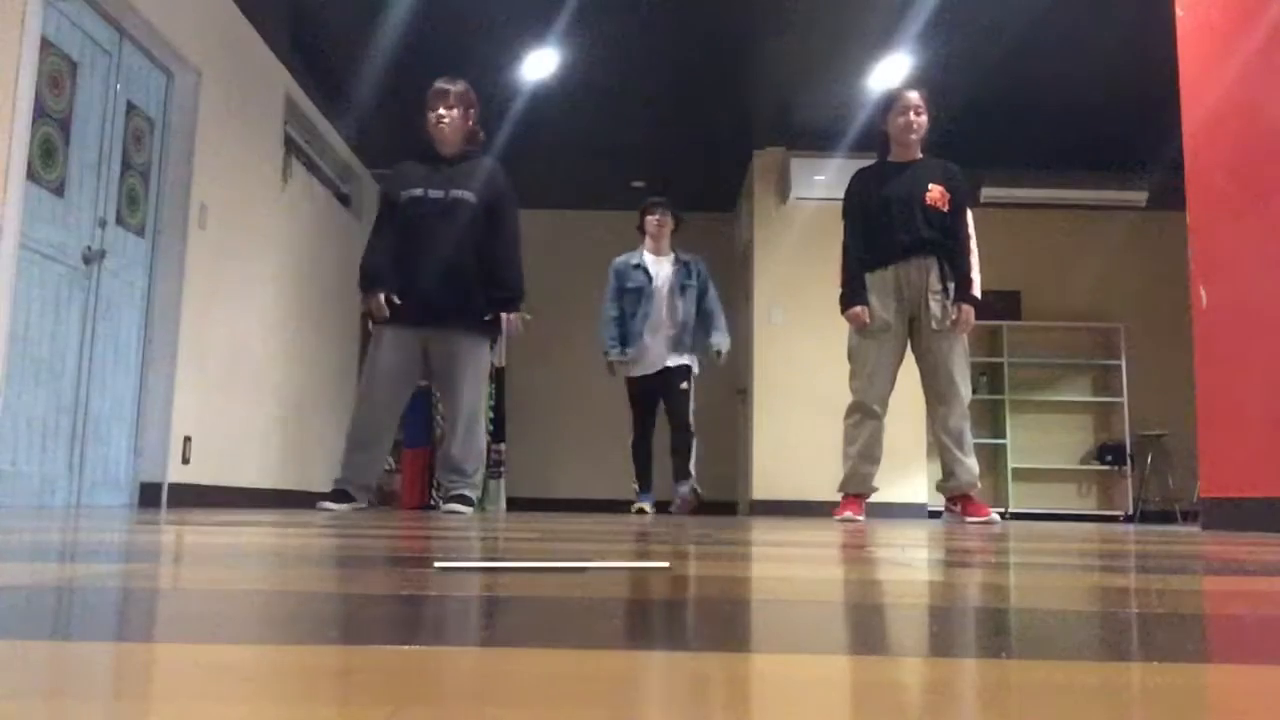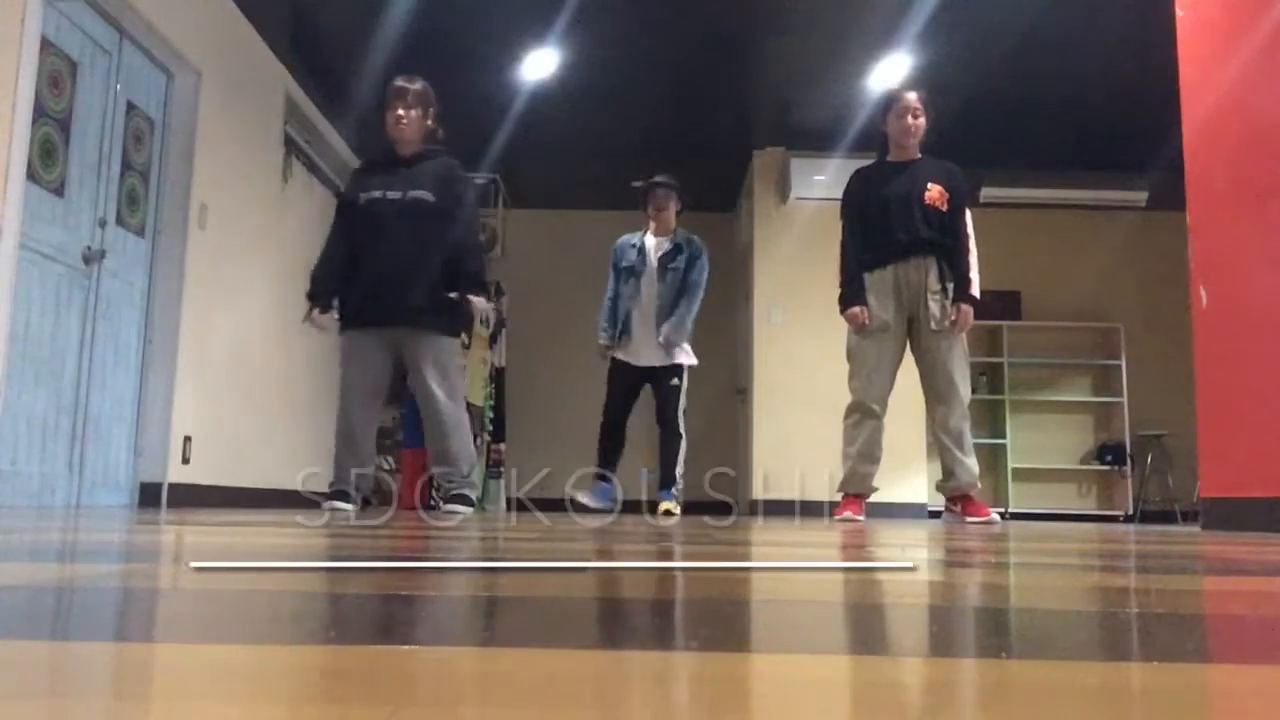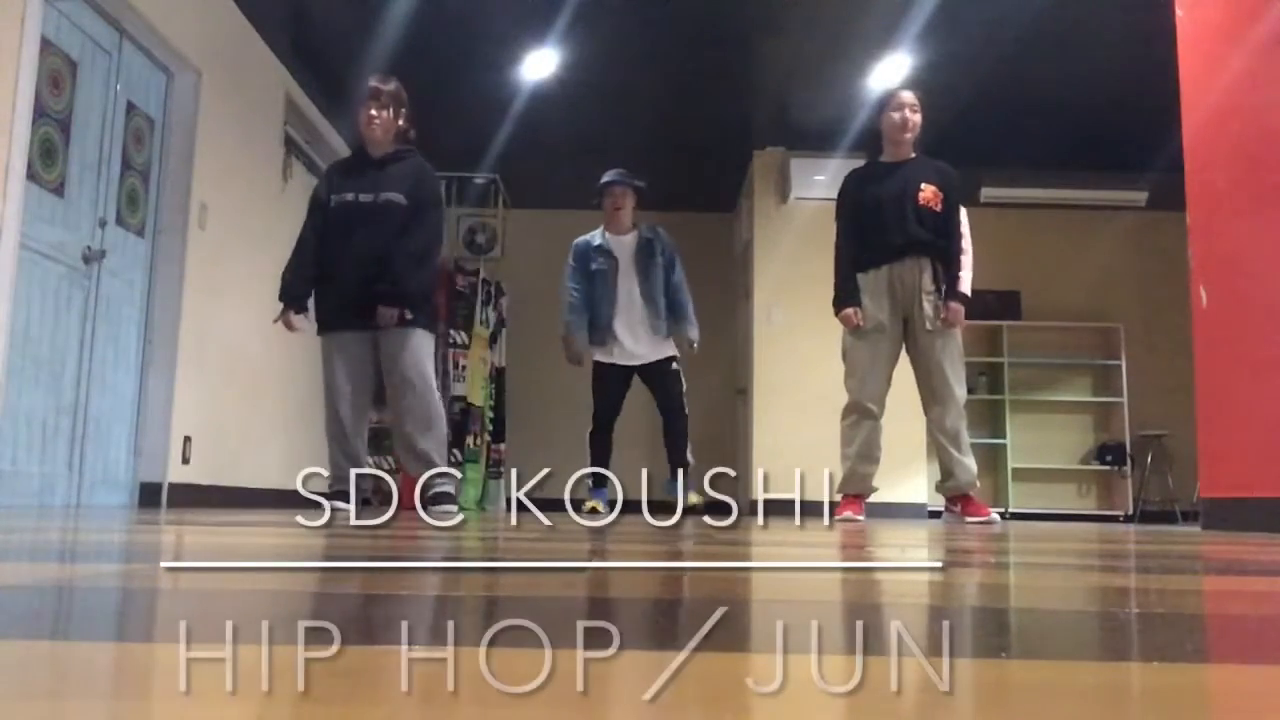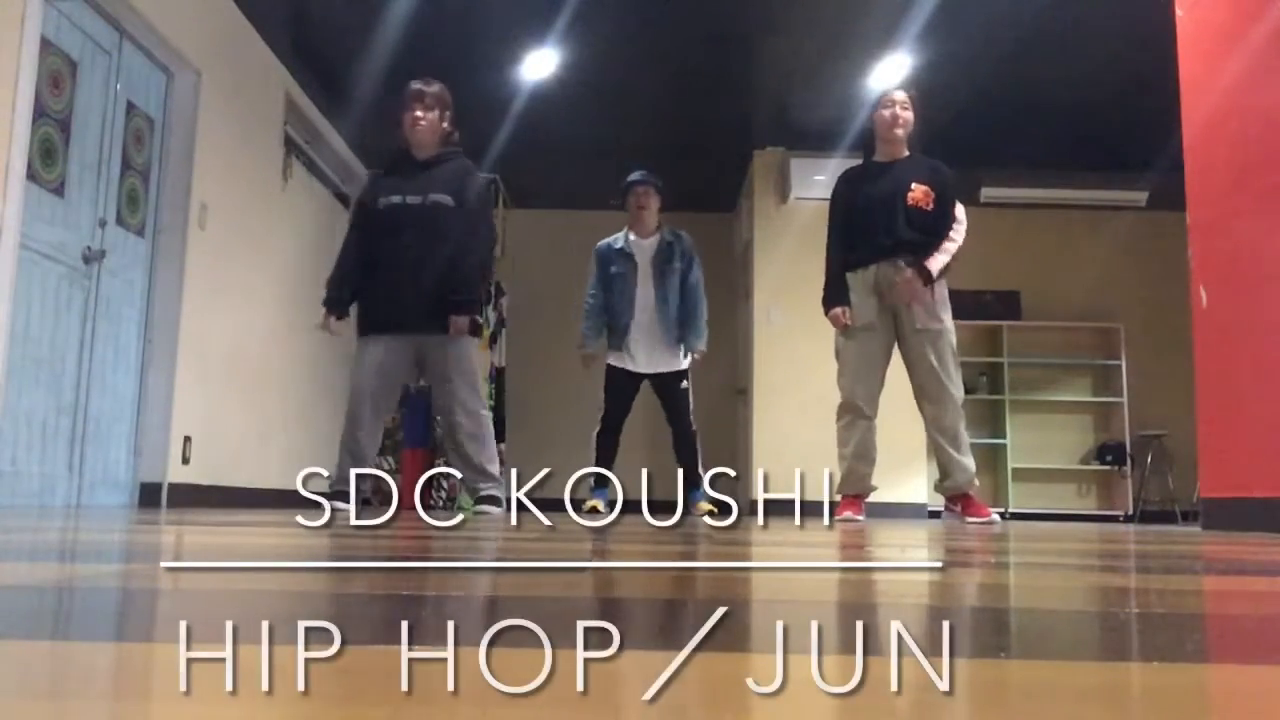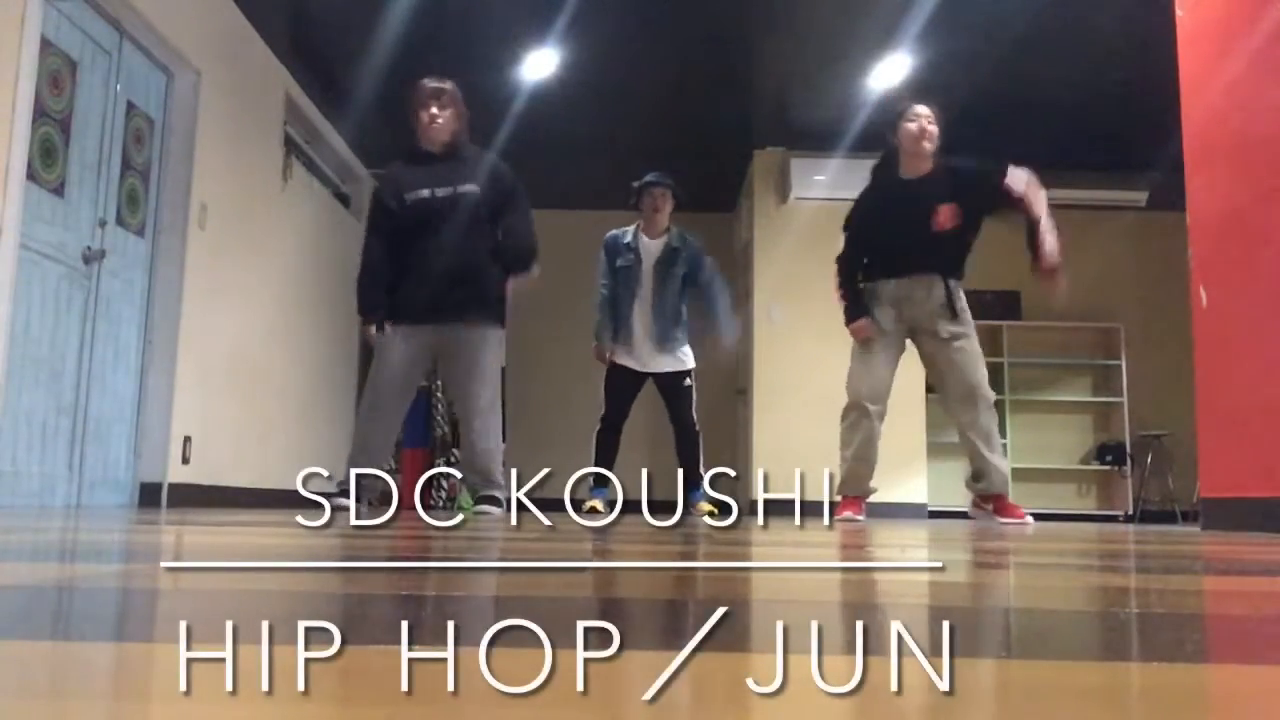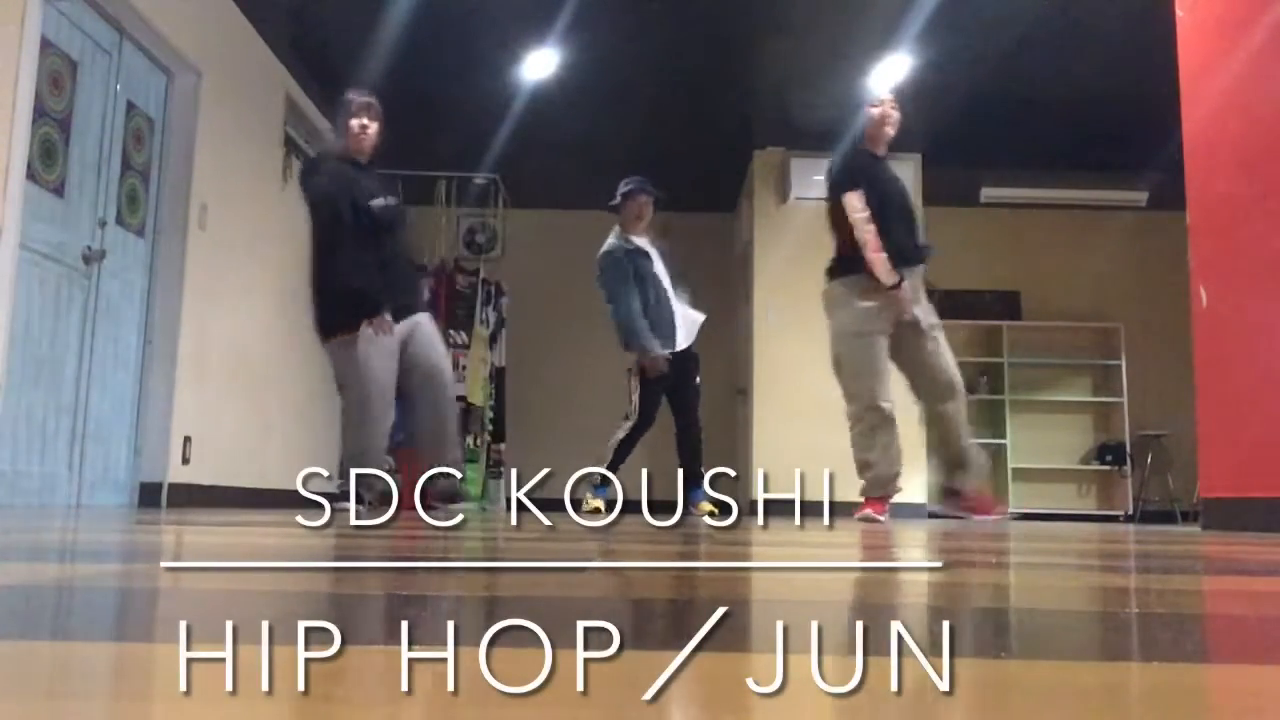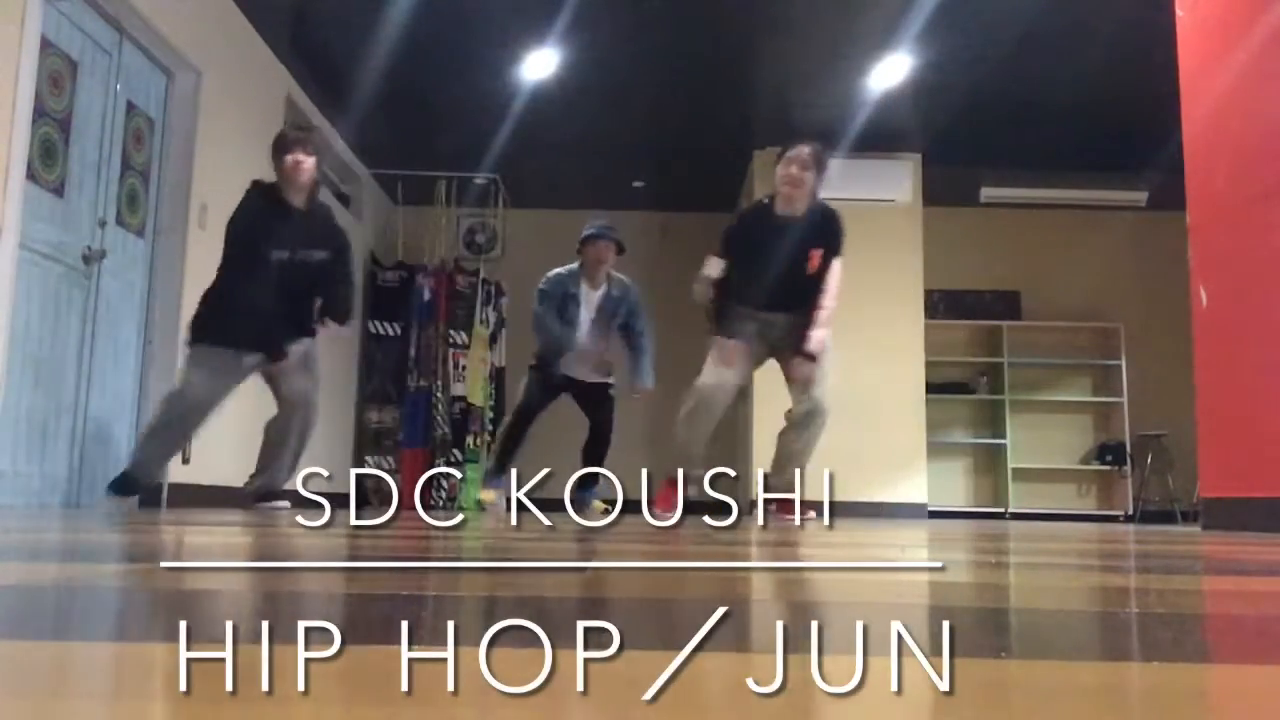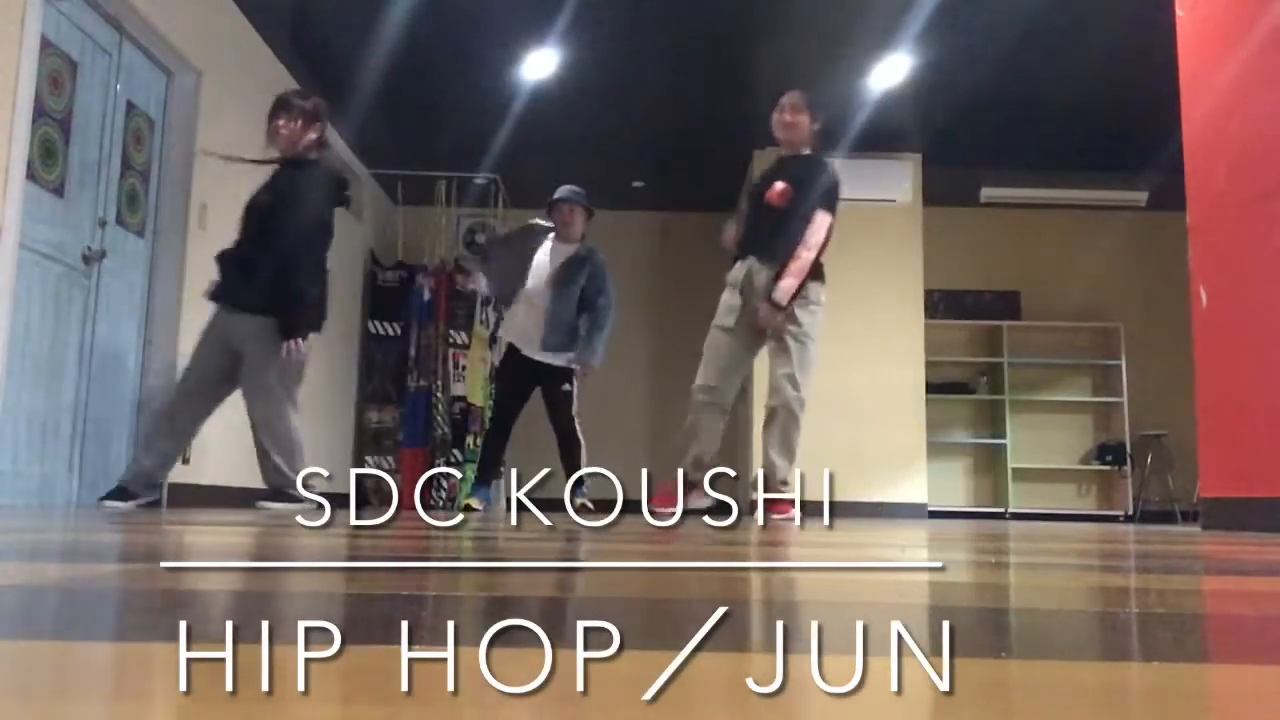
dt=0.5s
person 1, frame 1
left shoulder: (488, 176)
right shoulder: (405, 174)
left elbow: (503, 243)
right elbow: (383, 236)
left wrist: (508, 300)
right wrist: (375, 283)
left hip: (465, 314)
right hip: (402, 310)
left knee: (465, 407)
right knee: (375, 399)
left ankle: (460, 490)
right ankle: (351, 487)
person 1, frame 2
left shoulder: (448, 174)
right shoulder: (365, 177)
left elbow: (464, 236)
right elbow: (340, 241)
left wrist: (471, 287)
right wrist: (322, 294)
left hip: (429, 313)
right hip: (365, 312)
left knee: (444, 405)
right knee: (355, 405)
left ankle: (459, 490)
right ankle: (347, 488)
person 1, frame 3
left shoulder: (418, 174)
right shoulder: (336, 176)
left elbow: (423, 242)
right elbow: (311, 241)
left wrist: (398, 296)
right wrist: (294, 295)
left hip: (401, 310)
right hip: (343, 311)
left knee: (416, 399)
right knee: (343, 405)
left ankle: (438, 487)
right ankle: (345, 489)
person 1, frame 4
left shoulder: (464, 176)
right shoulder: (383, 181)
left elbow: (478, 245)
right elbow: (357, 246)
left wrist: (466, 304)
right wrist: (337, 301)
left hip: (445, 317)
right hip: (385, 317)
left knee: (466, 409)
right knee: (363, 404)
left ankle: (488, 491)
right ankle: (346, 488)
person 1, frame 5
left shoulder: (485, 166)
right shoulder: (397, 177)
left elbow: (514, 215)
right elbow: (378, 247)
left wrist: (519, 261)
right wrist: (372, 307)
left hip: (475, 311)
right hip: (408, 312)
left knee: (481, 403)
right knee: (382, 400)
left ankle: (489, 489)
right ankle: (358, 486)
person 1, frame 6
left shoulder: (370, 177)
right shoulder: (330, 178)
right elbow: (340, 249)
right wrist: (370, 305)
left hip: (405, 307)
right hip: (358, 314)
left knee: (438, 385)
right knee: (371, 405)
left ankle: (444, 479)
right ankle: (361, 490)
person 1, frame 7
left shoulder: (325, 222)
right shoulder: (255, 211)
left elbow: (340, 272)
right elbow: (246, 283)
left wrist: (337, 307)
right wrist: (269, 349)
left hip: (291, 334)
right hip: (231, 330)
left knee: (302, 399)
right knee: (192, 398)
left ankle: (268, 483)
right ankle: (139, 474)
person 1, frame 8
left shoulder: (311, 185)
right shoulder: (287, 175)
left elbow: (301, 253)
left wrist: (299, 322)
left hip: (273, 315)
right hip: (239, 307)
left knee: (268, 397)
right knee: (191, 391)
left ankle: (289, 487)
right ankle: (141, 482)
person 2, frame 1
left shoulder: (947, 176)
right shoulder: (865, 180)
left elbow: (962, 240)
right elbow: (853, 244)
left wrist: (966, 295)
right wrist: (852, 297)
left hip: (937, 285)
right hip: (881, 286)
left knee: (951, 396)
right knee: (868, 395)
left ankle: (961, 493)
right ankle: (855, 493)
person 2, frame 2
left shoulder: (947, 176)
right shoulder: (864, 181)
left elbow: (962, 240)
right elbow: (851, 244)
left wrist: (966, 294)
right wrist: (851, 297)
left hip: (936, 286)
right hip: (879, 286)
left knee: (951, 395)
right knee: (867, 395)
left ankle: (960, 492)
right ankle: (854, 493)
person 2, frame 3
left shoulder: (941, 175)
right shoulder: (859, 181)
left elbow: (958, 238)
right elbow: (845, 245)
left wrist: (958, 292)
right wrist: (845, 298)
left hip: (931, 285)
right hip: (873, 286)
left knee: (946, 394)
right knee: (864, 395)
left ankle: (959, 492)
right ankle: (854, 493)
person 2, frame 4
left shoulder: (934, 173)
right shoulder: (851, 181)
left elbow: (956, 230)
right elbow: (836, 244)
left wrist: (926, 271)
right wrist: (834, 297)
left hip: (922, 286)
right hip: (863, 286)
left knee: (942, 393)
right knee: (857, 395)
left ankle: (959, 492)
right ankle: (853, 493)
person 2, frame 5
left shoulder: (960, 176)
right shoulder: (876, 197)
left elbow: (1024, 188)
right elbow: (847, 259)
left wrist: (1044, 251)
right wrist: (854, 311)
left hip: (940, 296)
right hip: (886, 299)
left knee: (973, 395)
right knee: (864, 396)
left ankle: (990, 493)
right ankle: (852, 494)
person 2, frame 6
left shoulder: (885, 172)
right shoulder: (851, 164)
right elbow: (860, 222)
right wrist: (889, 282)
left hip: (908, 287)
right hip: (860, 290)
left knee: (946, 386)
right knee: (872, 400)
left ankle: (960, 487)
right ankle: (878, 492)
person 2, frame 7
left shoulder: (826, 222)
right shoulder: (751, 220)
left elbow: (829, 291)
right elbow: (713, 280)
left wrist: (810, 350)
right wrist: (724, 334)
left hip: (803, 324)
right hip: (748, 321)
left knee: (814, 404)
right knee: (708, 391)
left ankle: (781, 493)
right ankle: (674, 486)
person 2, frame 8
left shoulder: (821, 175)
right shoulder: (775, 167)
left elbow: (812, 242)
left wrist: (780, 297)
right wrist: (737, 227)
left hip: (795, 291)
right hip: (744, 280)
left knee: (785, 393)
right knee: (710, 386)
left ankle: (777, 491)
right ankle: (690, 482)
person 3, frame 1
left shoulder: (692, 266)
right shoulder: (623, 266)
left elbow: (709, 306)
right elbow: (612, 313)
left wrist: (719, 339)
right wrist: (613, 351)
left hip: (678, 358)
right hip: (639, 362)
left knee: (682, 421)
right knee: (641, 430)
left ankle: (684, 486)
right ankle: (645, 494)
person 3, frame 2
left shoulder: (692, 248)
right shoulder: (625, 246)
left elbow: (693, 295)
right elbow: (613, 294)
left wrist: (674, 331)
right wrist: (606, 336)
left hip: (670, 353)
right hip: (627, 350)
left knee: (670, 421)
right knee: (612, 416)
left ankle: (669, 492)
right ankle: (604, 485)
person 3, frame 3
left shoulder: (658, 241)
right shoulder: (584, 248)
left elbow: (676, 286)
right elbow: (576, 295)
left wrist: (687, 328)
right wrist: (574, 337)
left hip: (657, 346)
right hip: (609, 350)
left knee: (675, 409)
right knee: (603, 420)
left ankle: (681, 480)
right ankle: (598, 492)
person 3, frame 4
left shoulder: (680, 245)
right shoulder: (608, 250)
left elbow: (694, 295)
right elbow: (596, 299)
left wrist: (697, 340)
right wrist: (588, 341)
left hip: (671, 355)
right hip: (623, 355)
left knee: (683, 424)
right knee: (611, 423)
left ankle: (696, 494)
right ankle: (599, 492)
person 3, frame 5
left shoulder: (687, 247)
right shoulder: (616, 243)
left elbow: (711, 286)
right elbow: (605, 293)
left wrist: (725, 327)
right wrist: (602, 336)
left hip: (673, 354)
right hip: (625, 353)
left knee: (686, 423)
right knee: (611, 420)
left ankle: (696, 493)
right ankle: (599, 491)
person 3, frame 6
left shoulder: (647, 242)
right shoulder: (614, 253)
right elbow: (625, 306)
right wrist: (646, 349)
left hip: (681, 345)
right hip: (653, 351)
left knee: (689, 420)
right knee: (640, 419)
left ankle: (695, 493)
right ankle: (599, 488)
person 3, frame 7
left shoulder: (625, 292)
right shoulder: (557, 282)
left elbow: (639, 334)
right elbow: (544, 324)
left wrist: (643, 375)
right wrist: (579, 348)
left hip: (594, 374)
right hip: (553, 367)
left knee: (603, 426)
right knee: (523, 414)
left ankle: (585, 493)
right ankle: (495, 480)
person 3, frame 8
left shoulder: (591, 262)
right shoulder: (537, 238)
left elbow: (601, 312)
right elbow: (498, 254)
left wrist: (590, 355)
right wrist: (487, 282)
left hip: (558, 356)
right hip: (519, 348)
left knee: (564, 423)
right knee: (501, 419)
left ankle: (578, 491)
right ankle: (481, 488)
